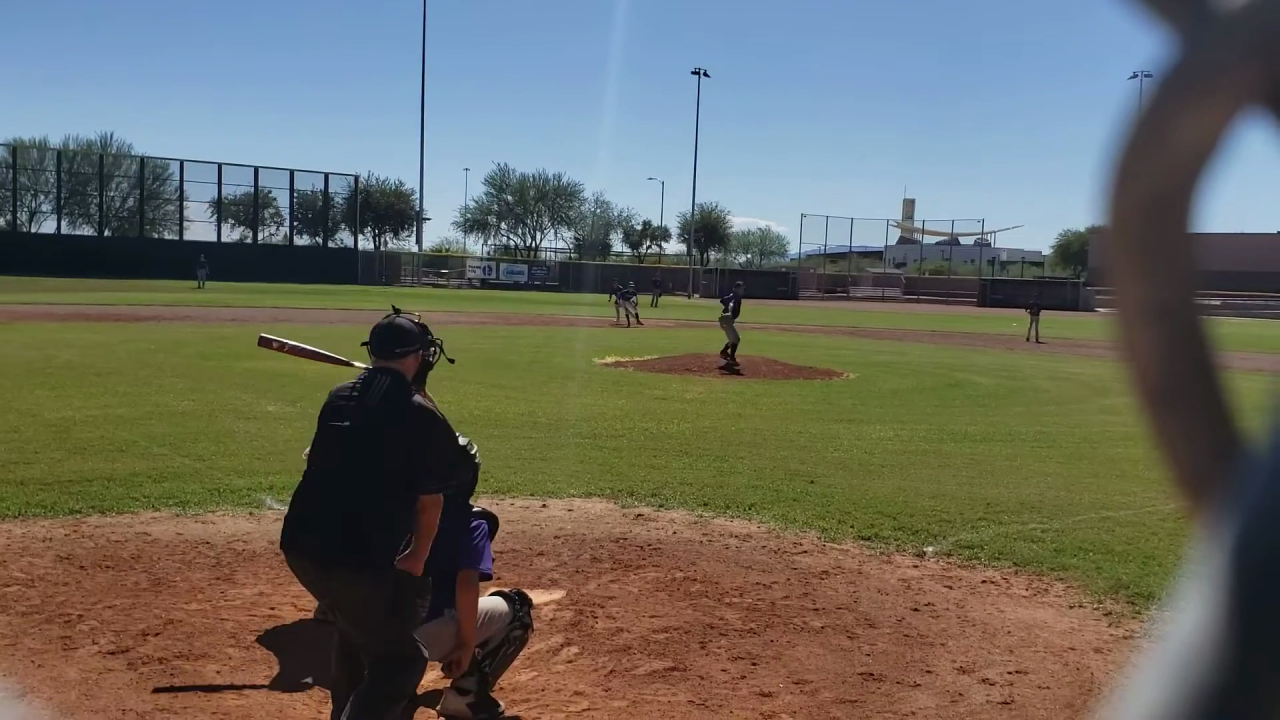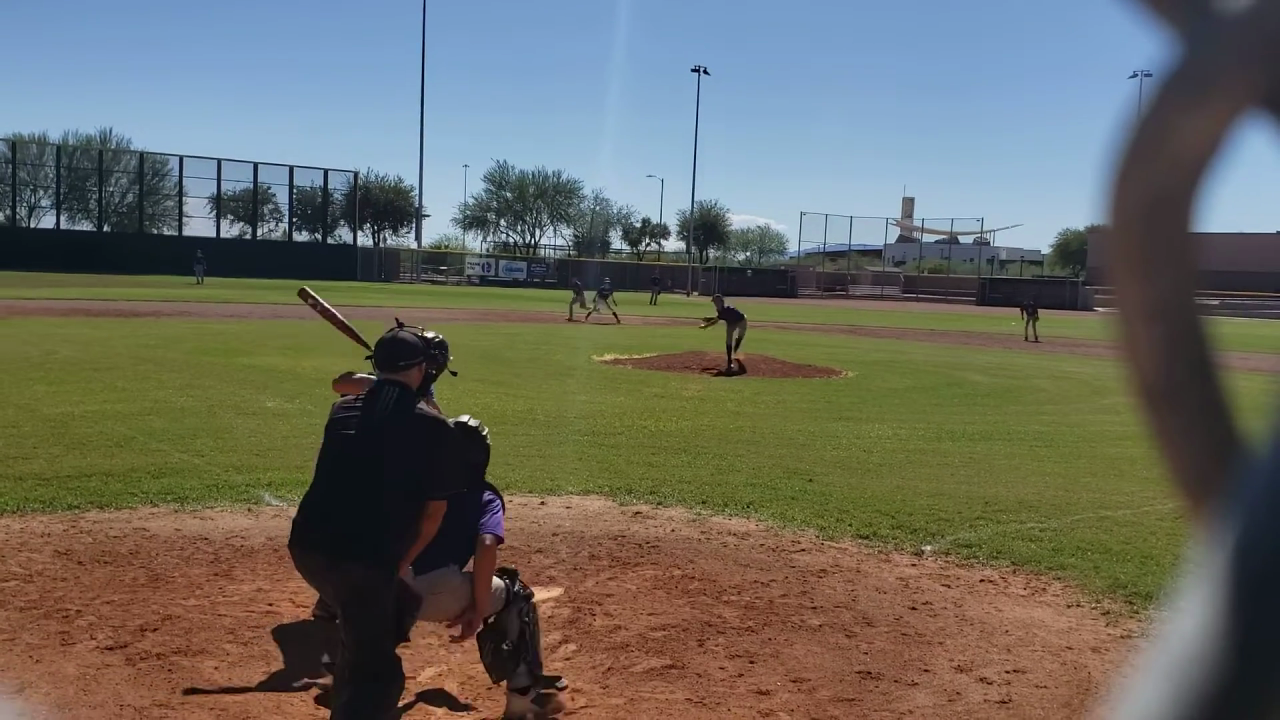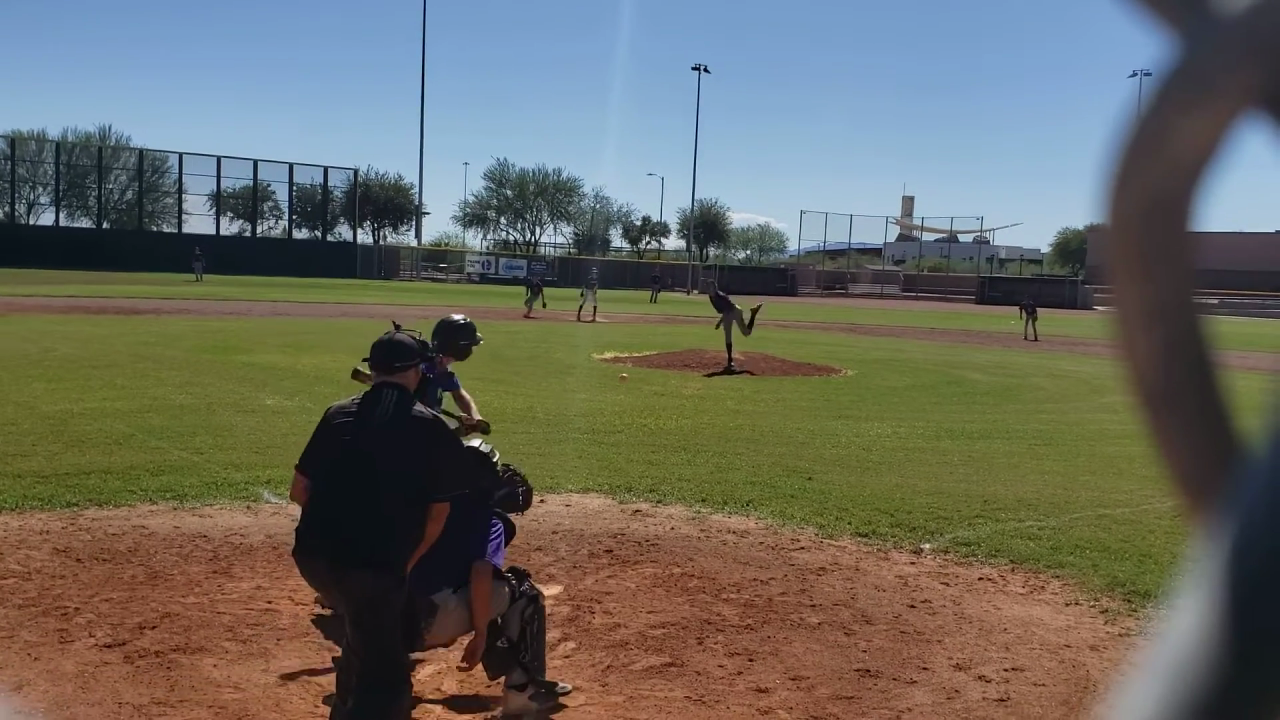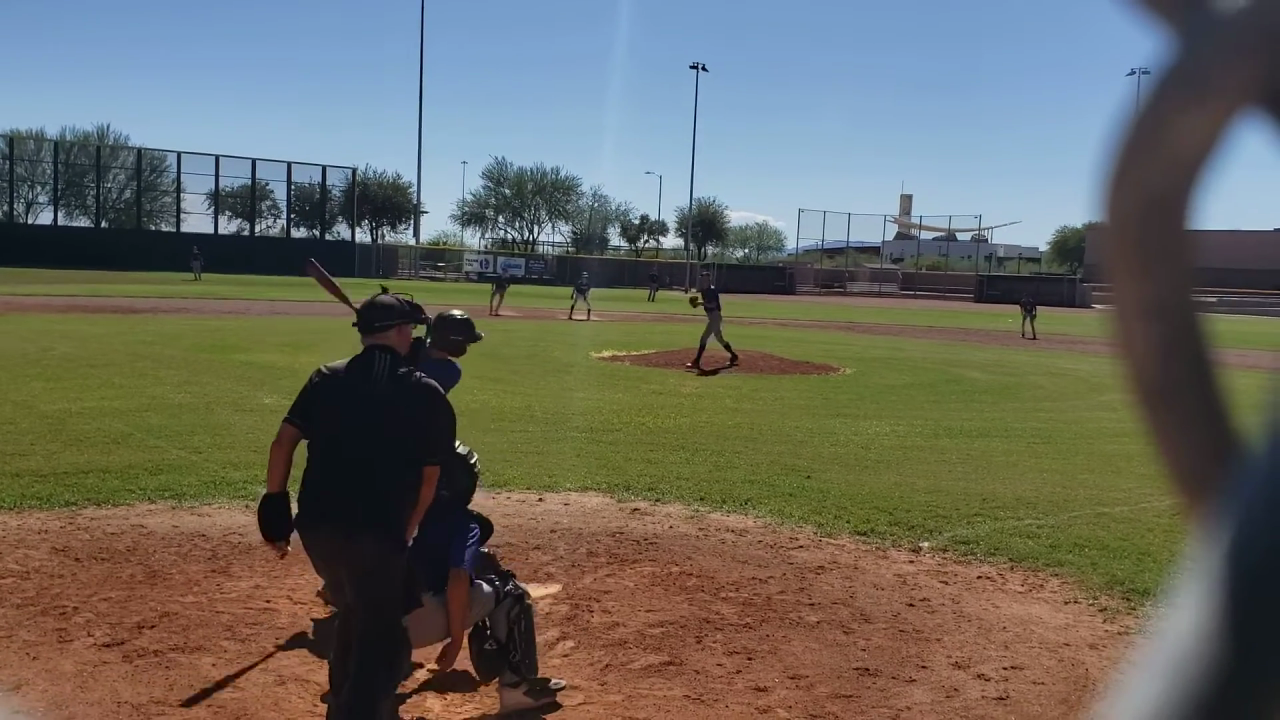
dt=0.4s
person 1, frame 1
left shoulder: (339, 398)
right shoulder: (424, 418)
right elbow: (430, 503)
right wrist: (417, 554)
left hip: (300, 544)
right hip: (357, 557)
left knee: (355, 628)
right knee: (398, 660)
person 1, frame 2
left shoulder: (343, 409)
right shoulder: (434, 427)
right elbow: (433, 513)
right wrist: (401, 563)
left hip: (307, 544)
right hip: (363, 556)
left knee: (363, 622)
right knee: (377, 674)
person 1, frame 3
left shoulder: (337, 415)
right shoulder: (437, 431)
left elbow: (299, 490)
right elbow: (436, 517)
right wrist: (404, 565)
left hip: (312, 552)
right hip: (371, 564)
left knee: (369, 626)
right knee: (386, 681)
person 1, frame 4
left shoulder: (326, 378)
right shoulder: (426, 394)
left elbow: (283, 443)
right elbow: (429, 479)
left wrist: (274, 503)
right wrist: (404, 534)
left hip: (316, 523)
right hip: (374, 532)
left knee: (355, 616)
right knee: (383, 644)
person 2, frame 1
right shoulder: (473, 521)
right elbow: (467, 584)
right wrist: (468, 644)
right hip: (433, 632)
right knee: (517, 607)
right ankle: (466, 693)
person 2, frame 2
right shoulder: (483, 495)
right elbow: (486, 545)
right wrist: (478, 610)
right hip: (434, 588)
right knee: (514, 593)
right ankle: (524, 693)
person 2, frame 3
right shoulder: (488, 519)
right elbow: (481, 575)
right wrist: (481, 636)
right hip: (434, 615)
right knee: (521, 591)
right ankle: (523, 689)
person 2, frame 4
right shoulder: (463, 523)
right elbow: (458, 581)
right wrist: (457, 640)
right hip: (414, 620)
right knee: (507, 591)
right ankle: (517, 685)
